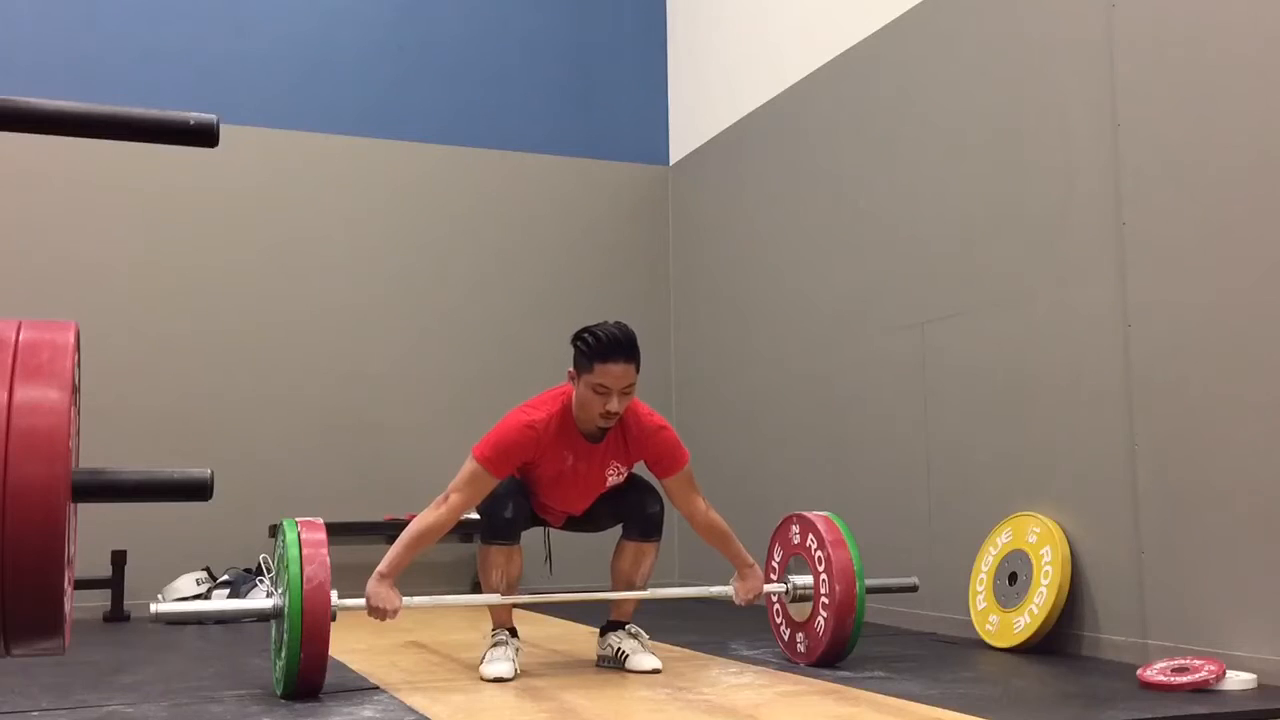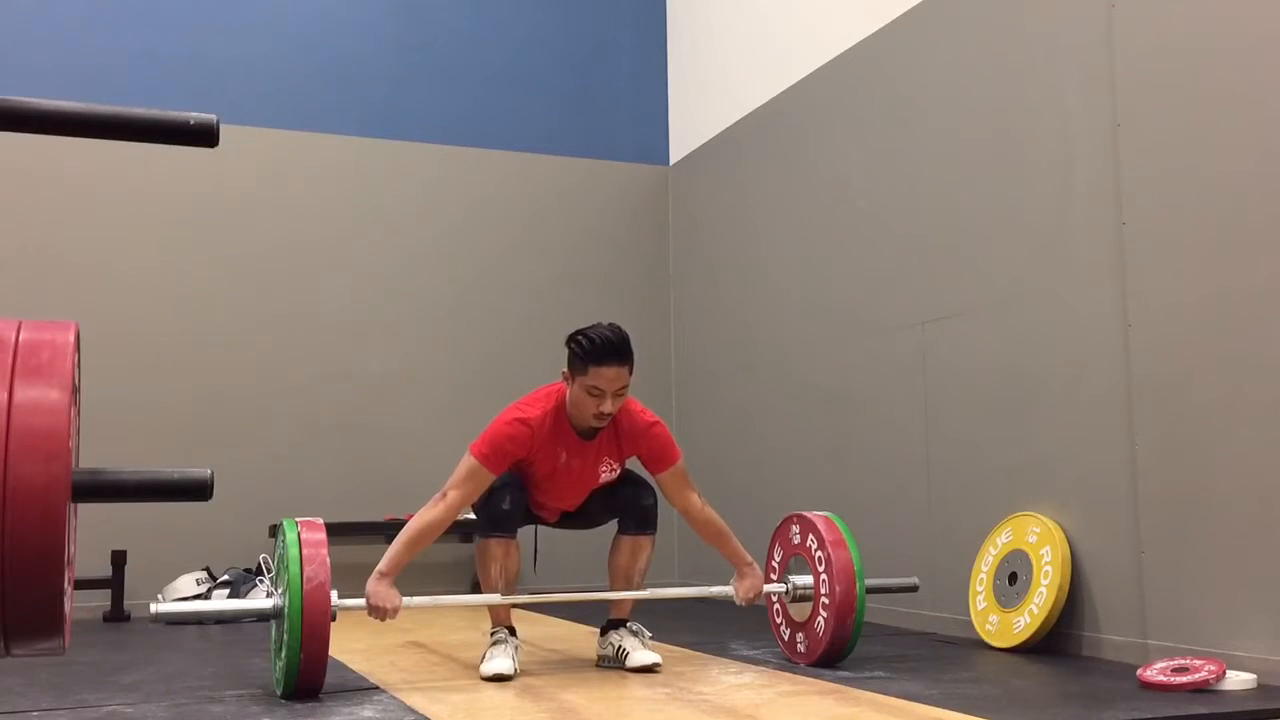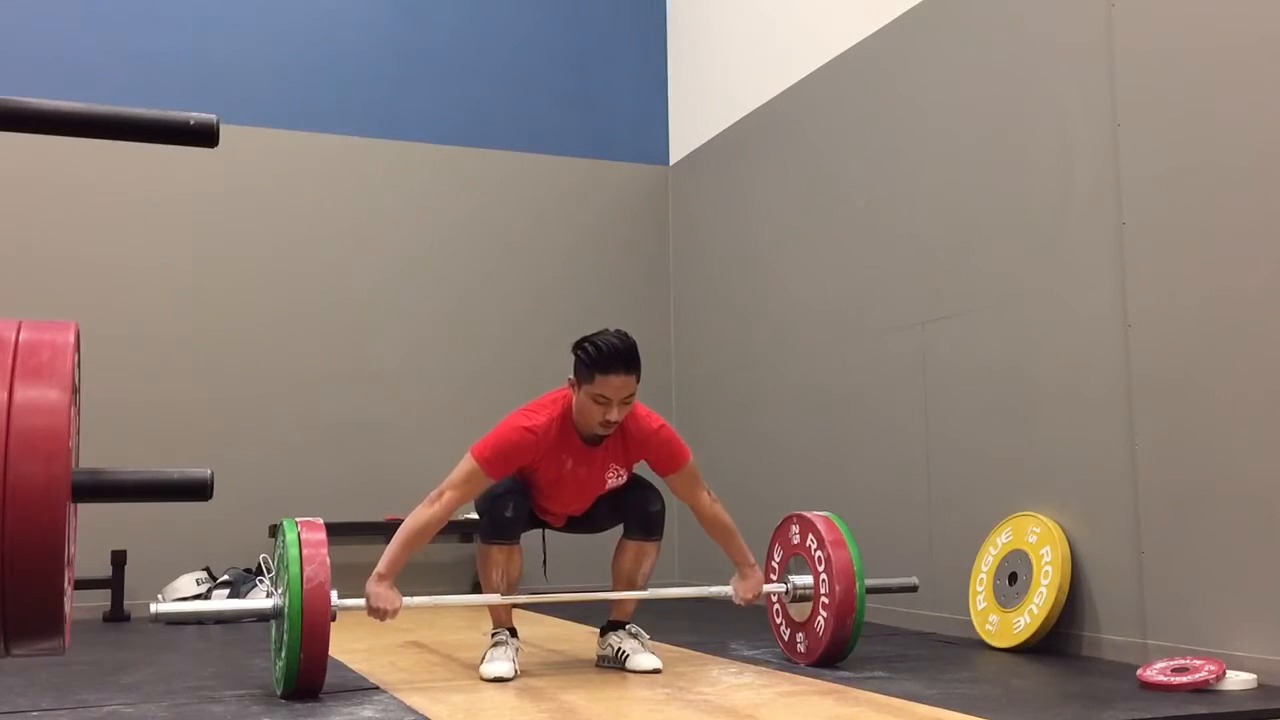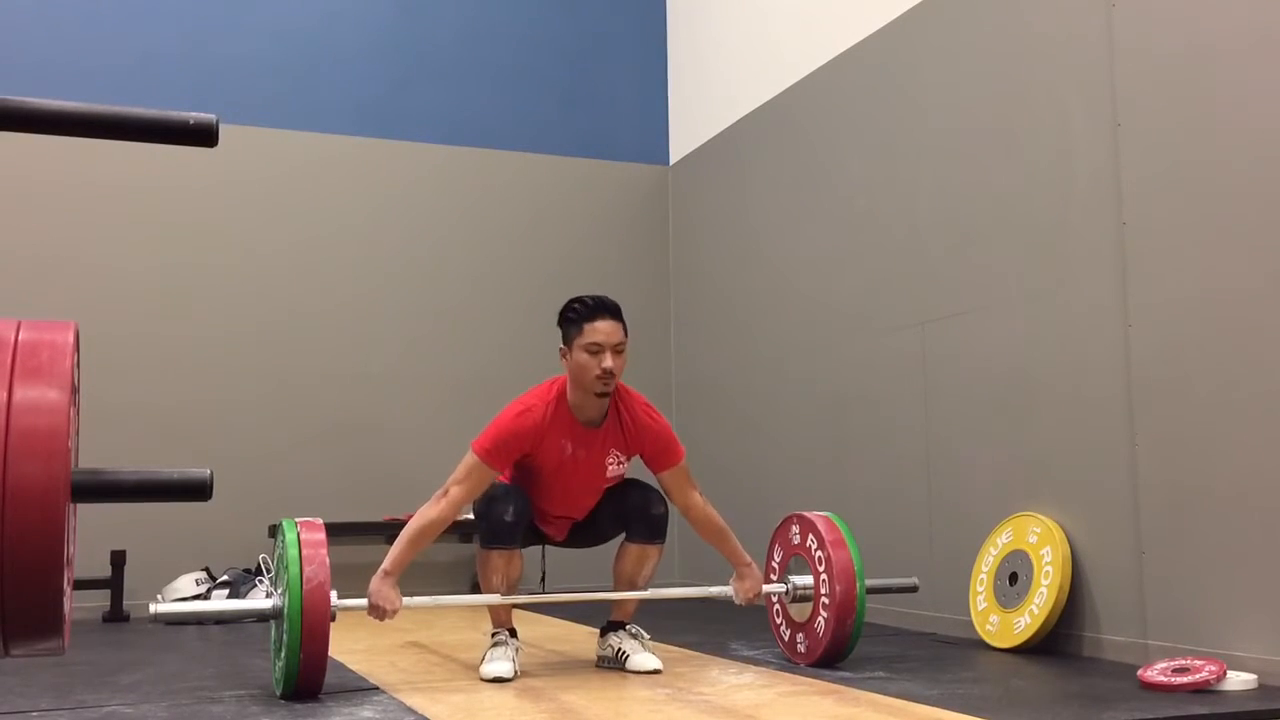
dt=1s
person 1, frame 1
left shoulder: (650, 430)
right shoulder: (530, 425)
left elbow: (696, 507)
right elbow: (450, 504)
left wrist: (747, 569)
right wrist: (383, 577)
left hip: (588, 504)
right hip: (527, 499)
left knee: (647, 507)
right knee: (500, 507)
left ankle: (617, 634)
right ankle: (503, 638)
person 1, frame 2
left shoulder: (642, 427)
right shoulder: (524, 422)
left elbow: (690, 502)
right elbow: (448, 501)
left wrist: (745, 567)
right wrist: (383, 576)
left hip: (579, 502)
right hip: (520, 496)
left knee: (640, 501)
right knee: (497, 501)
left ankle: (617, 632)
right ankle: (502, 637)
person 1, frame 3
left shoulder: (650, 432)
right shoulder: (530, 428)
left elbow: (702, 499)
right elbow: (444, 499)
left wrist: (747, 569)
right wrist: (383, 579)
left hip: (586, 506)
right hip: (526, 500)
left knee: (648, 505)
right knee: (500, 505)
left ankle: (617, 633)
right ankle: (503, 638)
person 1, frame 4
left shoulder: (642, 419)
right shoulder: (529, 416)
left elbow: (690, 499)
right elbow: (451, 497)
left wrist: (744, 567)
right wrist: (386, 576)
left hip: (585, 518)
right hip: (525, 515)
left knee: (650, 506)
right knee: (499, 507)
left ankle: (617, 633)
right ankle: (503, 639)
